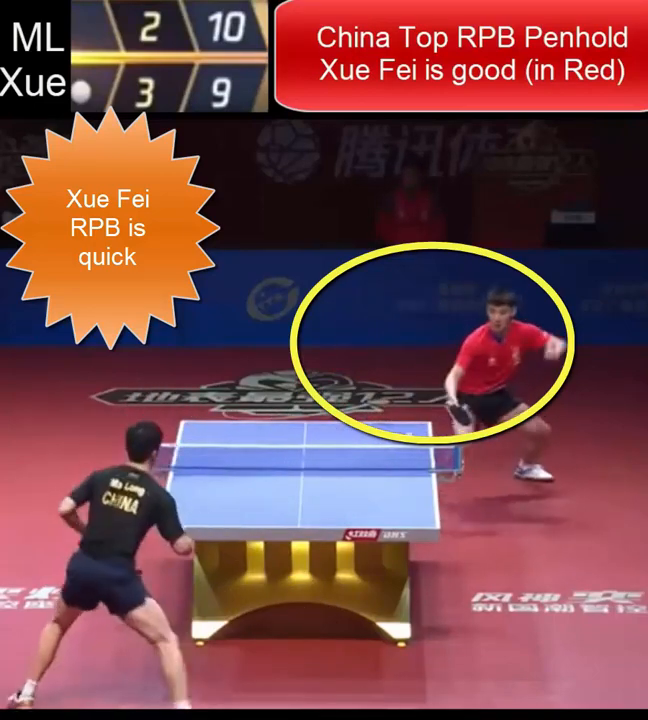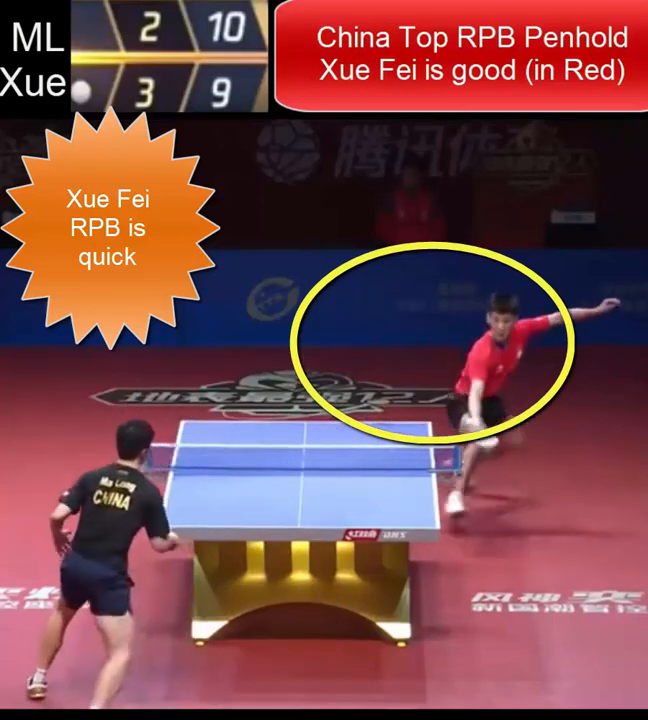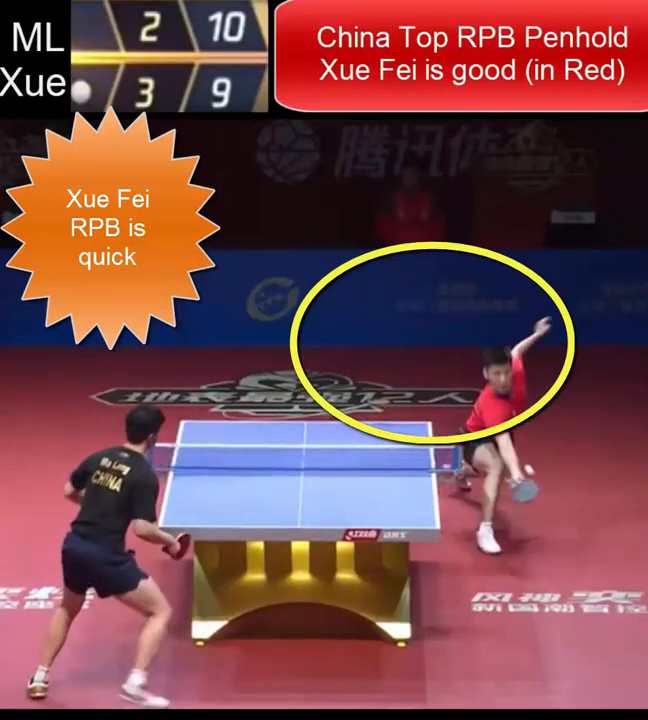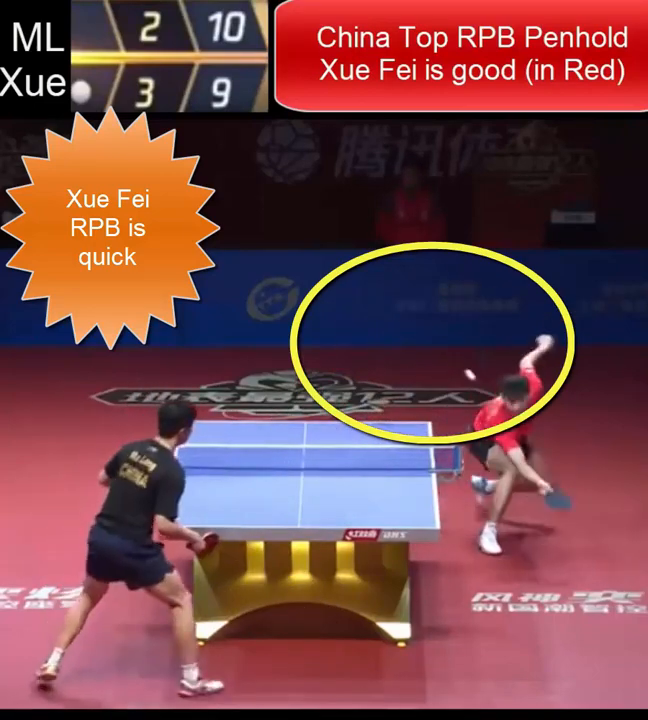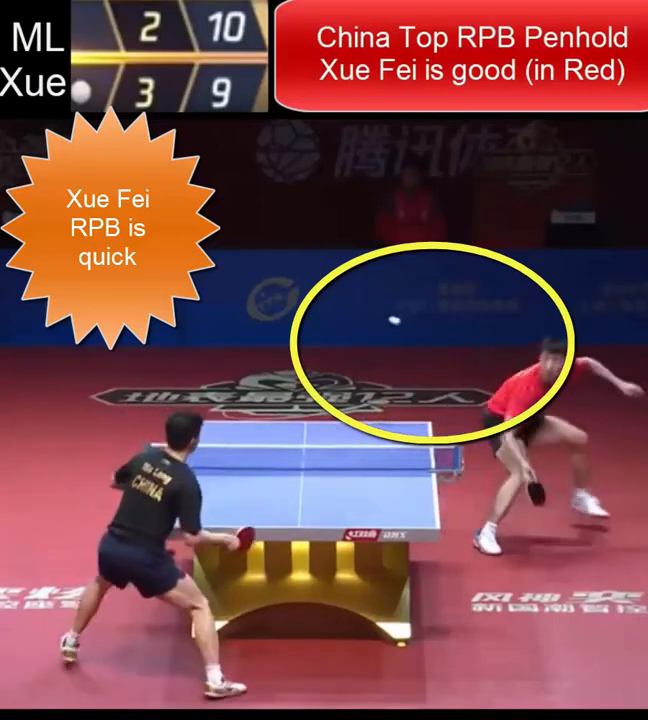
dt=0.2s
person 1, frame 1
left shoulder: (100, 477)
right shoulder: (159, 496)
left elbow: (64, 510)
right elbow: (182, 547)
right wrist: (190, 543)
left hip: (81, 567)
right hip: (118, 577)
left knee: (57, 623)
right knee: (167, 641)
left ankle: (26, 695)
right ankle: (183, 708)
person 1, frame 2
left shoulder: (91, 478)
right shoulder: (149, 492)
left elbow: (57, 517)
right elbow: (160, 545)
left wrist: (60, 542)
right wrist: (173, 539)
left hip: (73, 565)
right hip: (108, 576)
left knee: (62, 614)
right knee: (120, 653)
left ankle: (38, 681)
right ankle: (95, 709)
person 1, frame 3
left shoulder: (99, 457)
right shoulder: (145, 476)
left elbow: (69, 492)
right elbow: (141, 529)
right wrist: (168, 541)
left hip: (73, 546)
right hip: (106, 556)
left knee: (66, 609)
right knee: (160, 612)
left ankle: (39, 680)
right ankle: (135, 684)
person 1, frame 4
left shoulder: (130, 449)
right shoulder: (172, 472)
left elbow: (103, 478)
right elbow: (163, 526)
right wrist: (193, 538)
left hip: (99, 538)
right hip: (132, 550)
left knee: (88, 599)
right knee: (182, 602)
left ankle: (51, 664)
right ankle: (190, 679)
person 1, frame 5
left shoulder: (141, 461)
right shoulder: (187, 484)
left elbow: (121, 485)
right elbow: (192, 536)
right wrist: (227, 540)
left hip: (111, 547)
right hip: (147, 558)
left knee: (100, 584)
right knee: (199, 607)
left ankle: (71, 642)
right ankle: (216, 680)
person 2, frame 1
left shoulder: (523, 332)
right shoulder: (475, 341)
left elbow: (556, 343)
right elbow: (454, 376)
left wrist: (557, 348)
right wrist: (453, 399)
left hip: (499, 395)
right hip: (470, 398)
left knee: (541, 431)
left ankle: (527, 466)
person 2, frame 2
left shoulder: (520, 330)
right shoulder: (481, 352)
left elbow: (557, 318)
right elbow: (475, 390)
left wrist: (597, 310)
right wrist: (474, 419)
left hip: (491, 399)
right hip: (465, 402)
left knee: (515, 442)
right knee: (477, 443)
right ankle: (456, 496)
person 2, frame 3
left shoulder: (516, 371)
right shoulder: (490, 406)
left elbow: (516, 351)
right elbow: (503, 443)
left wrist: (537, 334)
right wrist: (515, 470)
left hip: (498, 436)
right hip: (477, 439)
left knee: (509, 476)
right knee: (496, 468)
left ankle: (462, 475)
right ankle: (485, 529)
person 2, frame 4
left shoulder: (532, 386)
right shoulder: (500, 419)
left elbow: (527, 361)
right elbow: (519, 462)
left wrist: (542, 347)
right wrist: (539, 482)
left hip: (514, 435)
right hip: (486, 439)
left knee: (534, 483)
right knee: (514, 471)
left ankle: (486, 485)
right ankle: (489, 532)
person 2, frame 5
left shoulder: (568, 369)
right shoulder: (525, 386)
left elbow: (586, 362)
right elbow: (507, 433)
left wrist: (618, 382)
right wrist: (523, 463)
left hip: (531, 418)
right hip: (499, 421)
left knee: (579, 440)
right knee: (519, 477)
left ankle: (581, 497)
right ankle: (486, 532)
